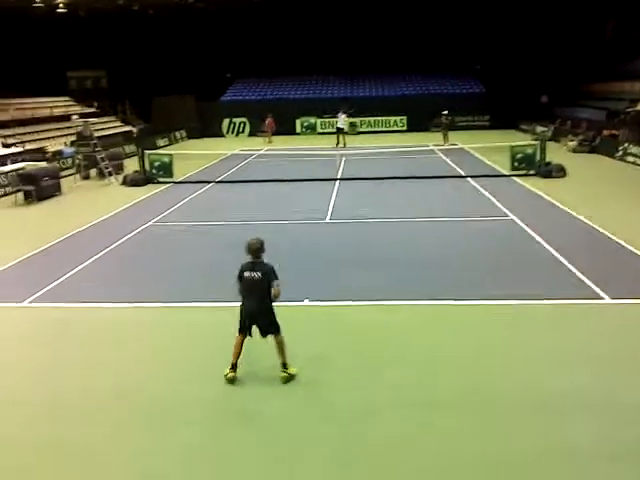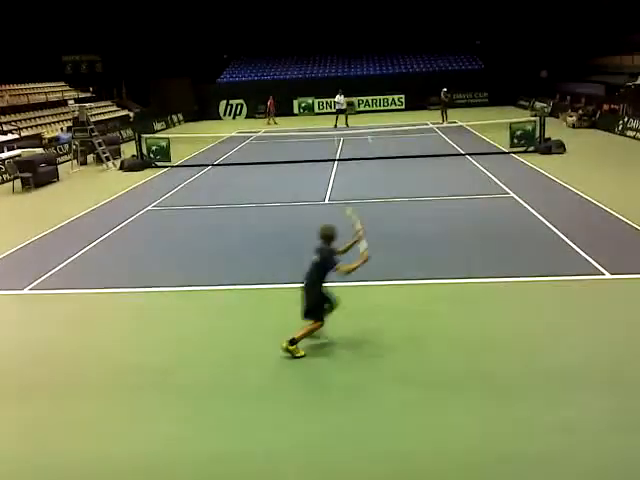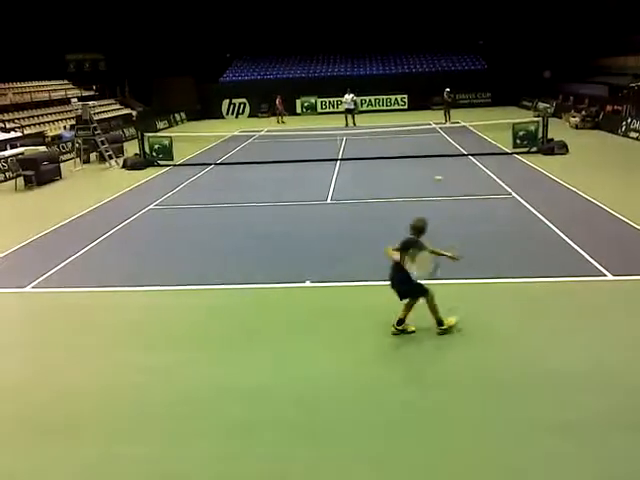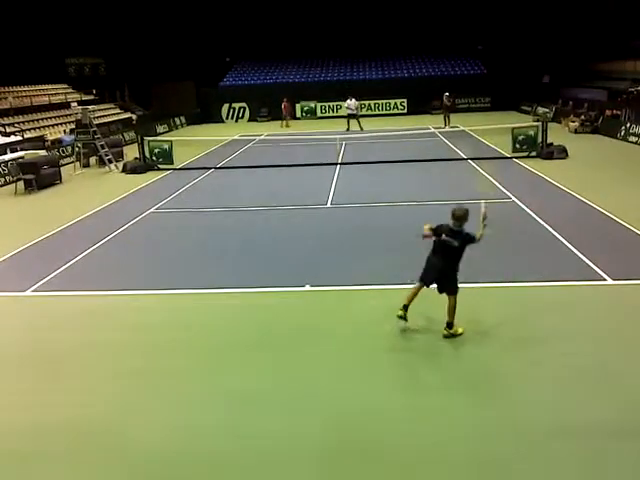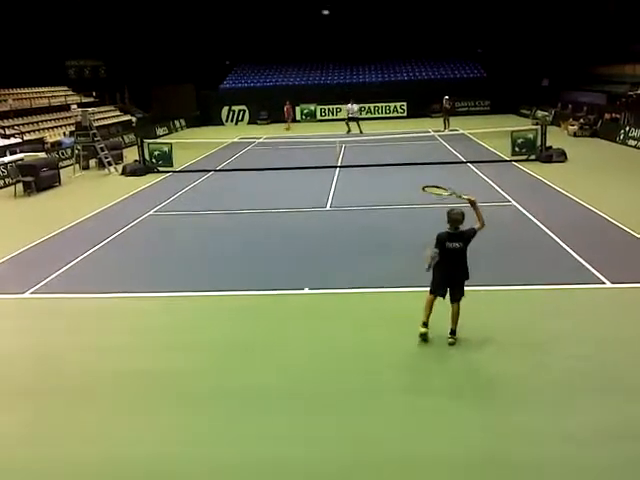
dt=0.5s
person 1, frame 1
left shoulder: (243, 268)
right shoulder: (268, 269)
left elbow: (240, 290)
right elbow: (276, 293)
right wrist: (270, 299)
left hip: (247, 308)
right hip: (264, 308)
left knee: (241, 336)
right knee: (277, 335)
left ankle: (232, 369)
right ankle: (285, 369)
person 1, frame 2
left shoulder: (322, 249)
right shoulder: (326, 255)
left elbow: (340, 252)
right elbow: (344, 271)
left wrist: (355, 240)
right wrist: (361, 261)
left hip: (312, 286)
right hip: (312, 290)
left knee: (332, 305)
right knee: (318, 322)
left ankle: (312, 330)
right ankle: (290, 344)
person 1, frame 3
left shoulder: (415, 242)
right shoulder: (408, 242)
left elbow: (430, 250)
right elbow: (389, 250)
left wrist: (447, 254)
right wrist: (396, 257)
left hip: (398, 277)
right hip: (401, 279)
left knee: (415, 297)
right knee: (429, 295)
left ankle: (399, 326)
right ankle: (441, 325)
person 1, frame 4
left shoulder: (442, 228)
right shoulder: (465, 237)
left elbow: (425, 235)
right elbow: (479, 237)
left wrist: (426, 228)
right wrist: (483, 223)
left hip: (433, 263)
right hip: (449, 269)
left knee: (420, 285)
right knee: (452, 297)
left ankle: (403, 311)
right ankle: (449, 328)
person 1, frame 5
left shoulder: (441, 237)
right shoulder: (466, 235)
left elbow: (434, 256)
right elbow: (481, 224)
left wrist: (429, 265)
right wrist: (474, 206)
left hip: (441, 271)
right hip: (458, 273)
left knee: (432, 296)
right knee: (455, 303)
left ankle: (424, 326)
right ankle: (452, 334)
